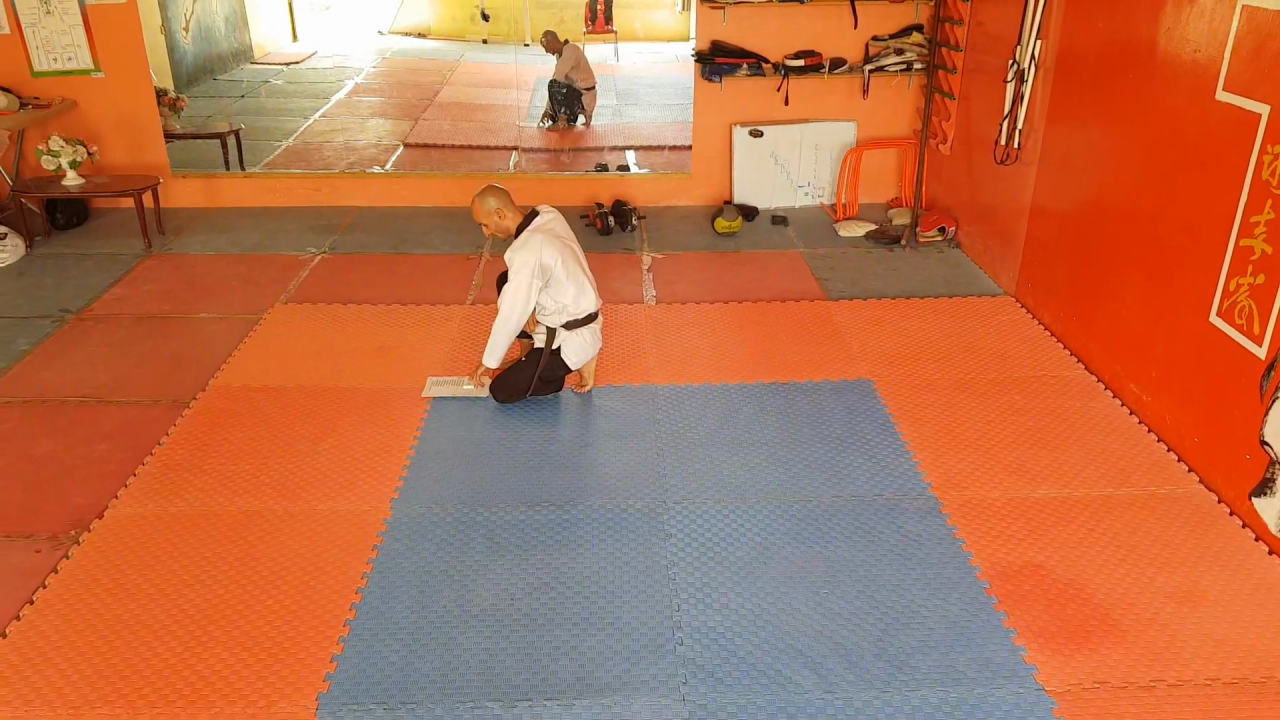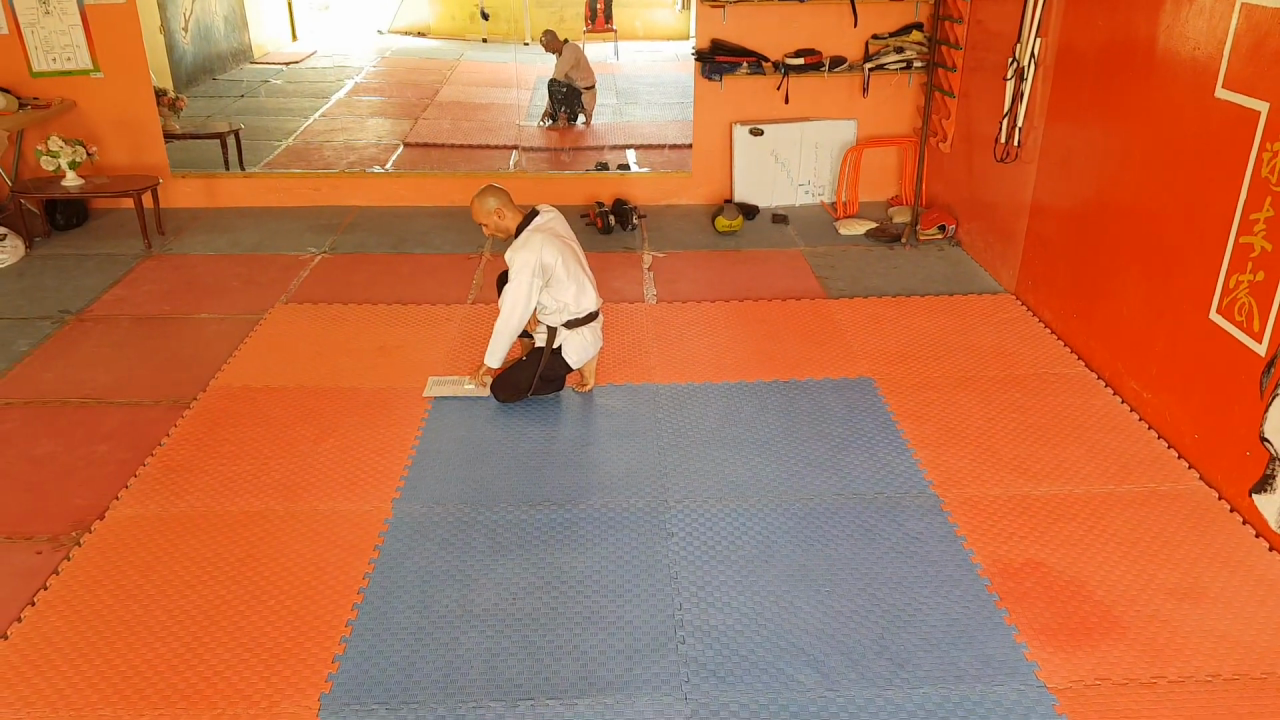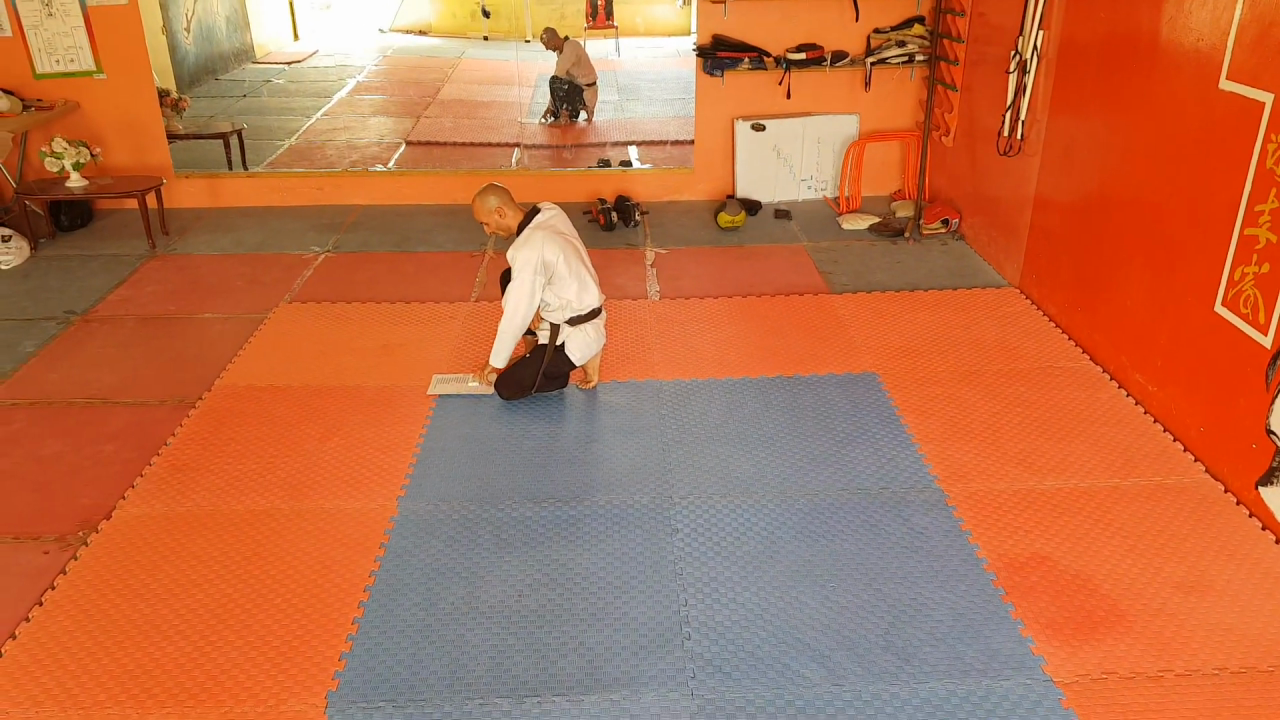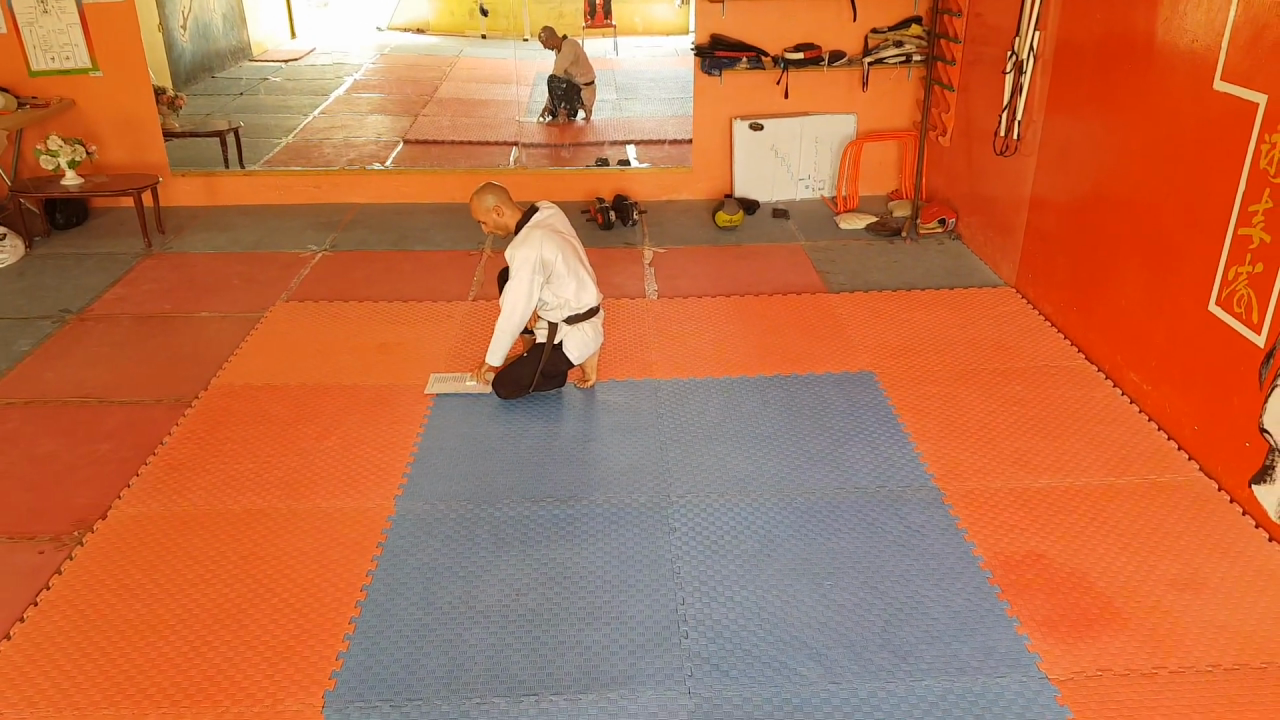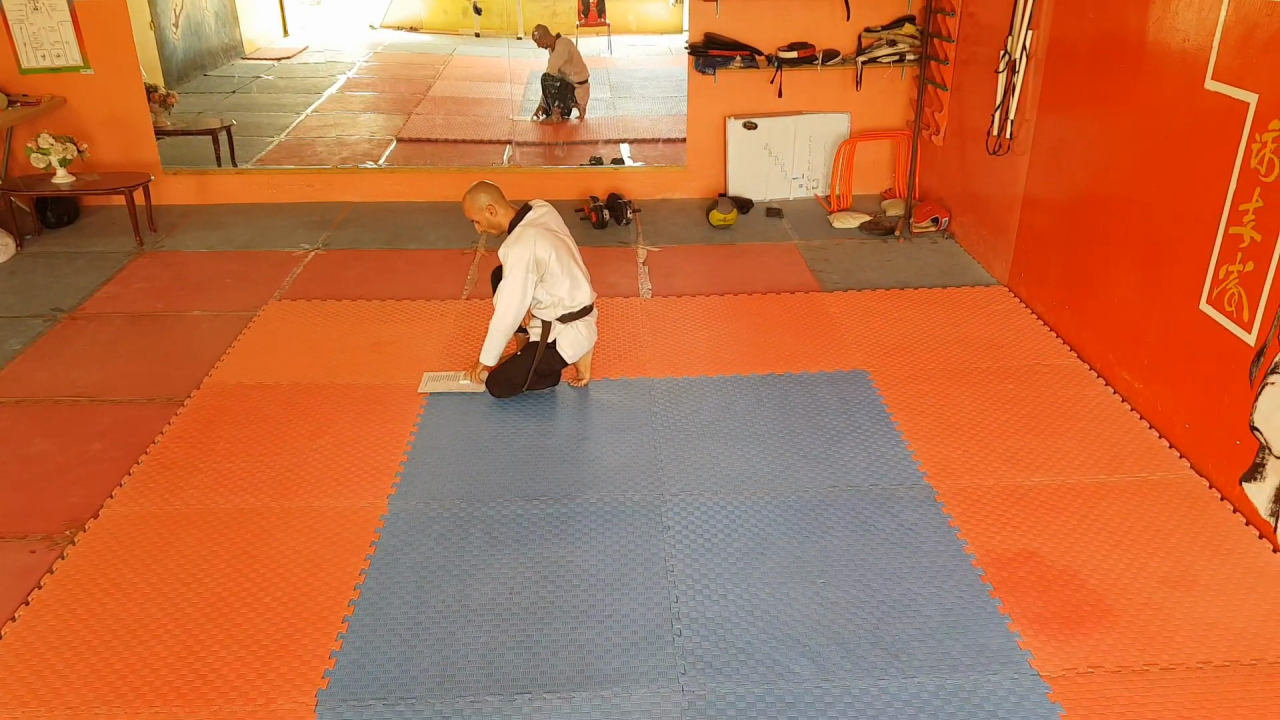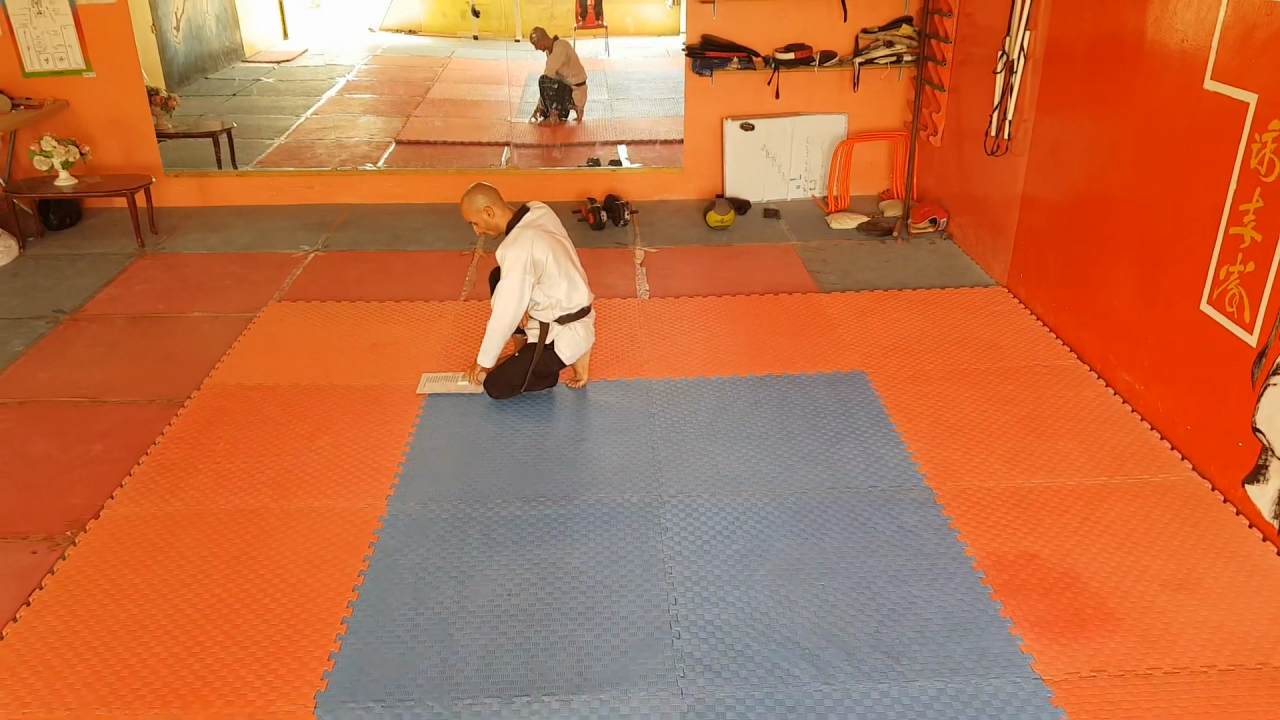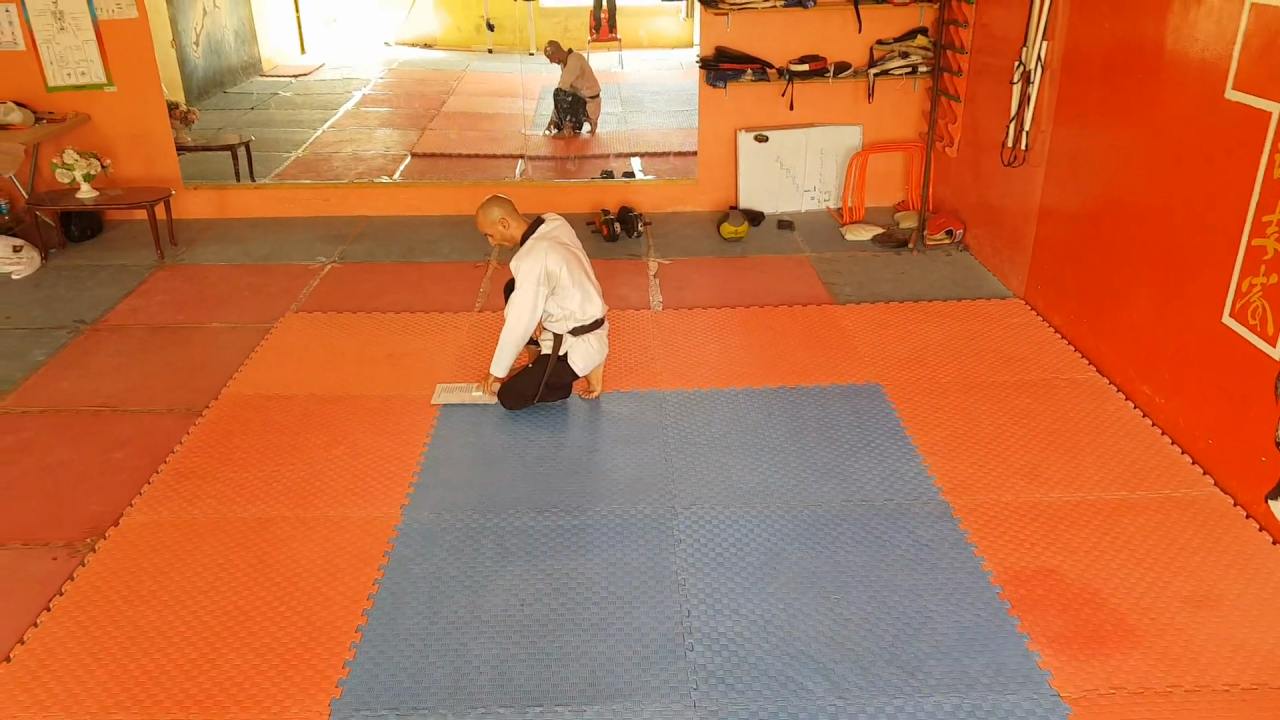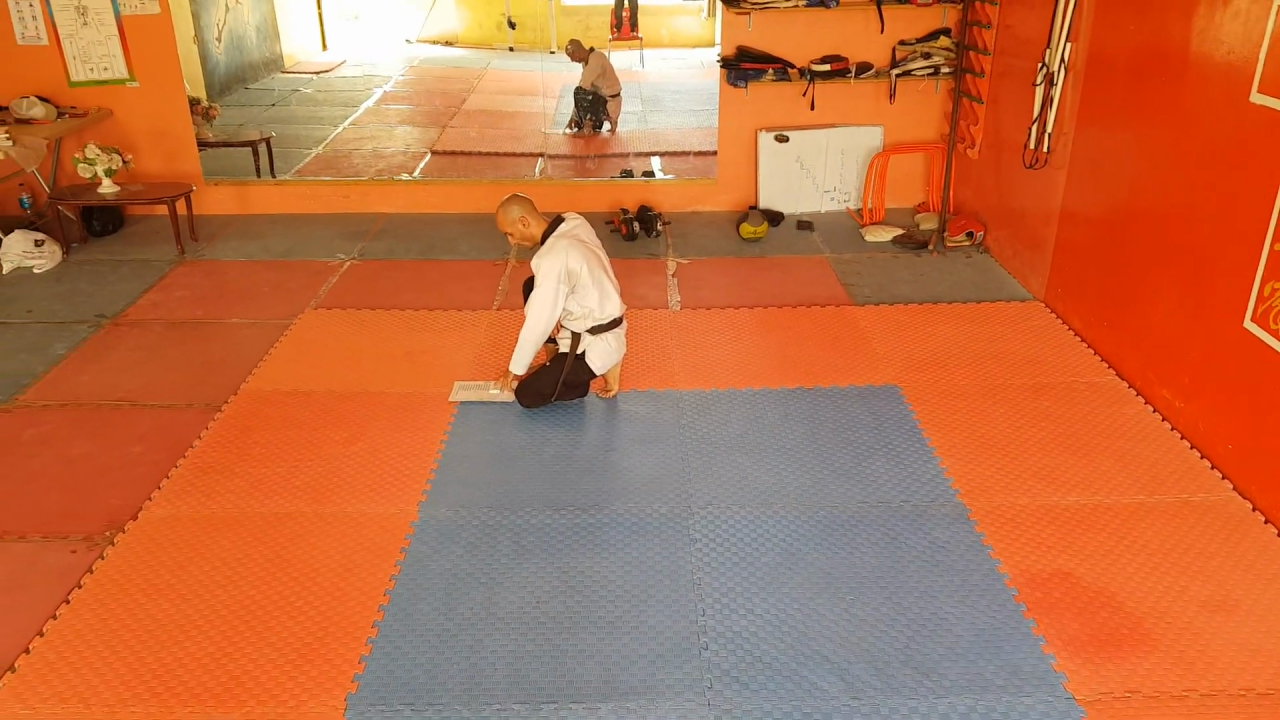
dt=0.3s
person 1, frame 1
left shoulder: (527, 252)
right shoulder: (548, 214)
left elbow: (510, 316)
left wrist: (488, 362)
right wrist: (526, 305)
left hip: (573, 339)
right hip: (578, 311)
left knee: (501, 391)
right knee: (507, 283)
left ankle: (577, 361)
right ankle: (529, 356)
person 1, frame 2
left shoulder: (527, 252)
right shoulder: (548, 214)
left elbow: (511, 317)
left wrist: (490, 362)
right wrist: (528, 307)
left hip: (573, 339)
right hip: (577, 310)
left knee: (502, 391)
right knee: (507, 282)
left ankle: (578, 360)
right ankle: (530, 356)
person 1, frame 3
left shoulder: (529, 250)
right shoulder: (550, 211)
left elbow: (515, 316)
left wrist: (495, 362)
right wrist: (532, 304)
left hip: (576, 335)
right hip: (580, 308)
left knee: (506, 388)
right knee: (510, 280)
left ankle: (581, 356)
right ankle: (534, 352)
person 1, frame 4
left shoulder: (527, 249)
right shoulder: (547, 210)
left elbow: (513, 315)
left wrist: (491, 360)
right wrist: (530, 303)
left hip: (574, 334)
right hip: (578, 305)
left knee: (504, 387)
right knee: (507, 278)
left ankle: (580, 356)
right ankle: (532, 351)
person 1, frame 5
left shoulder: (521, 248)
right shoulder: (541, 209)
left elbow: (507, 314)
left wrist: (485, 360)
right wrist: (524, 301)
left hip: (568, 333)
right hip: (573, 307)
left knee: (498, 386)
right knee: (501, 277)
left ankle: (573, 354)
right ankle: (525, 349)
person 1, frame 6
left shoulder: (518, 249)
right shoulder: (539, 211)
left elbow: (504, 316)
left wrist: (483, 362)
right wrist: (520, 302)
left hip: (565, 333)
right hip: (569, 306)
left knee: (496, 387)
right knee: (499, 279)
left ankle: (571, 356)
right ankle: (523, 351)
person 1, frame 7
left shoulder: (532, 260)
right shoulder: (554, 222)
left elbow: (517, 326)
left wrist: (496, 372)
right wrist: (535, 314)
left hip: (580, 345)
right hip: (584, 317)
left knee: (509, 397)
right knee: (513, 291)
left ankle: (584, 367)
right ankle: (538, 362)
person 1, frame 8
left shoulder: (553, 258)
right shoulder: (574, 222)
left elbow: (537, 324)
left wrist: (514, 369)
right wrist: (553, 312)
left hip: (597, 344)
right hip: (602, 317)
left knee: (526, 395)
right knee: (532, 289)
left ankle: (602, 366)
right ankle: (555, 361)
